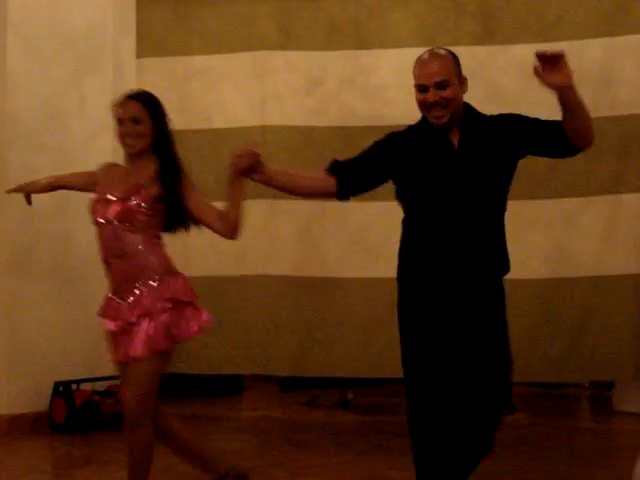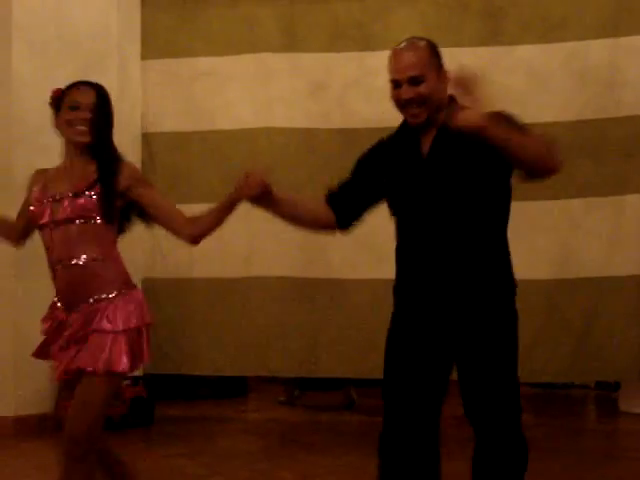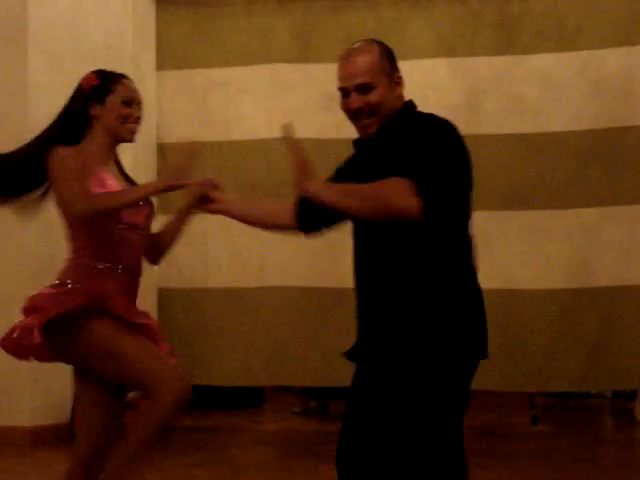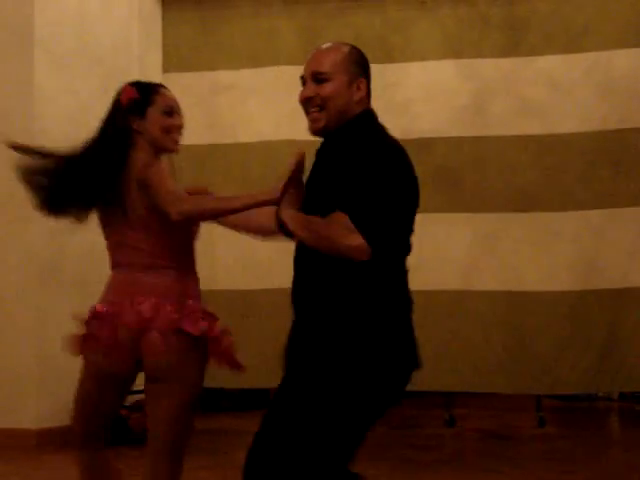
dt=0.3s
person 1, frame 1
left shoulder: (501, 132)
right shoulder: (398, 147)
left elbow: (579, 140)
right elbow: (334, 182)
left wrist: (565, 91)
right wrist: (265, 174)
left hip: (482, 288)
right hip: (421, 288)
left knee: (488, 397)
right knee: (428, 401)
person 1, frame 2
left shoulder: (485, 133)
right shoulder: (385, 153)
left elbow: (546, 162)
right elbow: (335, 214)
left wrist: (487, 125)
right wrist: (274, 201)
left hip: (485, 306)
right hip: (417, 309)
left knee: (499, 433)
right knee: (405, 432)
person 1, frame 3
left shoulder: (431, 137)
right shoulder: (363, 160)
left elbow: (404, 201)
right elbow: (301, 216)
left wrist: (319, 190)
right wrist: (226, 204)
left hip: (436, 332)
right hip: (385, 335)
person 1, frame 4
left shoulder: (372, 152)
right shoulder: (343, 153)
left elbow: (355, 242)
right elbow: (324, 241)
left wrist: (290, 214)
left hip: (357, 352)
right hip: (338, 350)
person 2, frame 1
left shoulder: (170, 179)
right shoulder: (109, 174)
left elbow: (228, 228)
right elbow: (61, 180)
left wrist: (235, 177)
right wrist: (28, 186)
left hip: (157, 300)
right hip: (124, 304)
left knee: (136, 407)
right knee: (143, 412)
person 2, frame 2
left shoulder: (120, 175)
right shoulder: (41, 181)
left elbow: (189, 231)
left wrist: (234, 197)
left hip: (112, 312)
right hip: (68, 315)
left knee: (80, 435)
right knee: (81, 436)
person 2, frame 3
left shoulder: (119, 175)
right shoulder: (66, 156)
left elbow: (151, 250)
right elbow: (81, 209)
left wrist: (191, 202)
right wrist: (154, 186)
left hip: (114, 313)
right hip: (78, 308)
right knee: (171, 385)
person 2, frame 4
left shoulder: (104, 179)
right shoulder: (150, 171)
right elbow: (180, 210)
left wrist: (200, 205)
right wrist: (267, 196)
left hip: (120, 324)
right hip: (169, 324)
